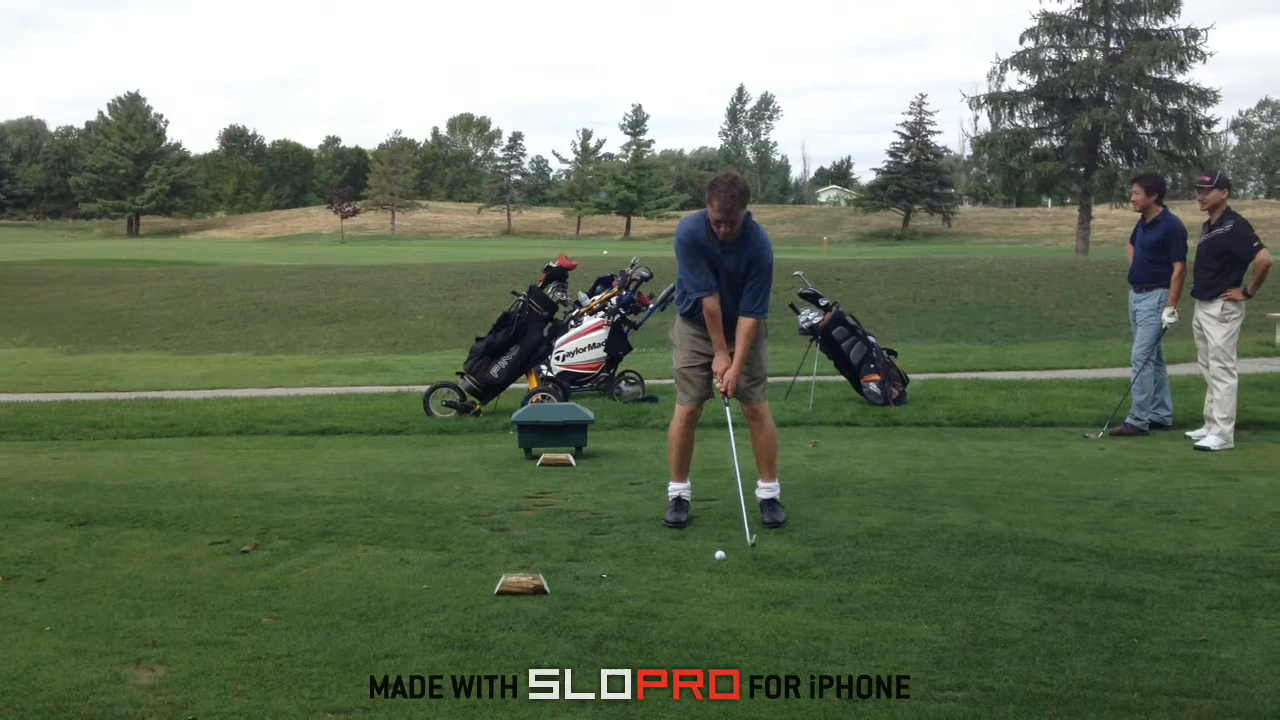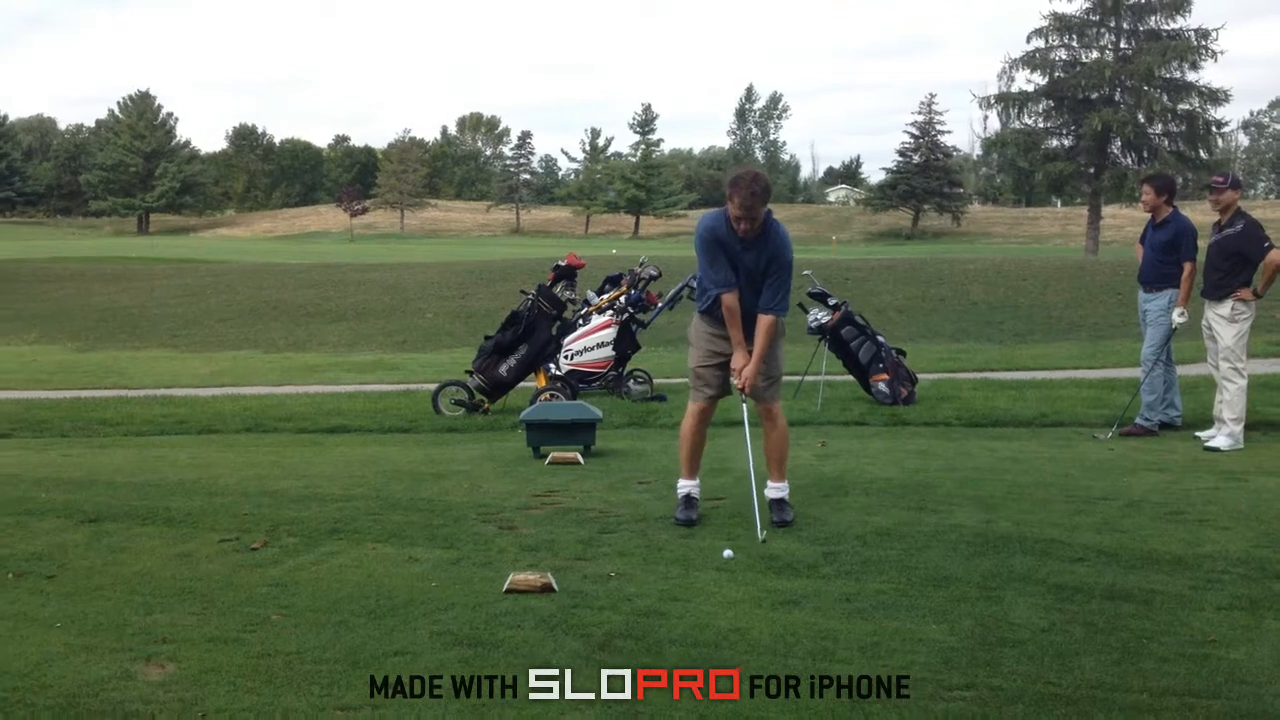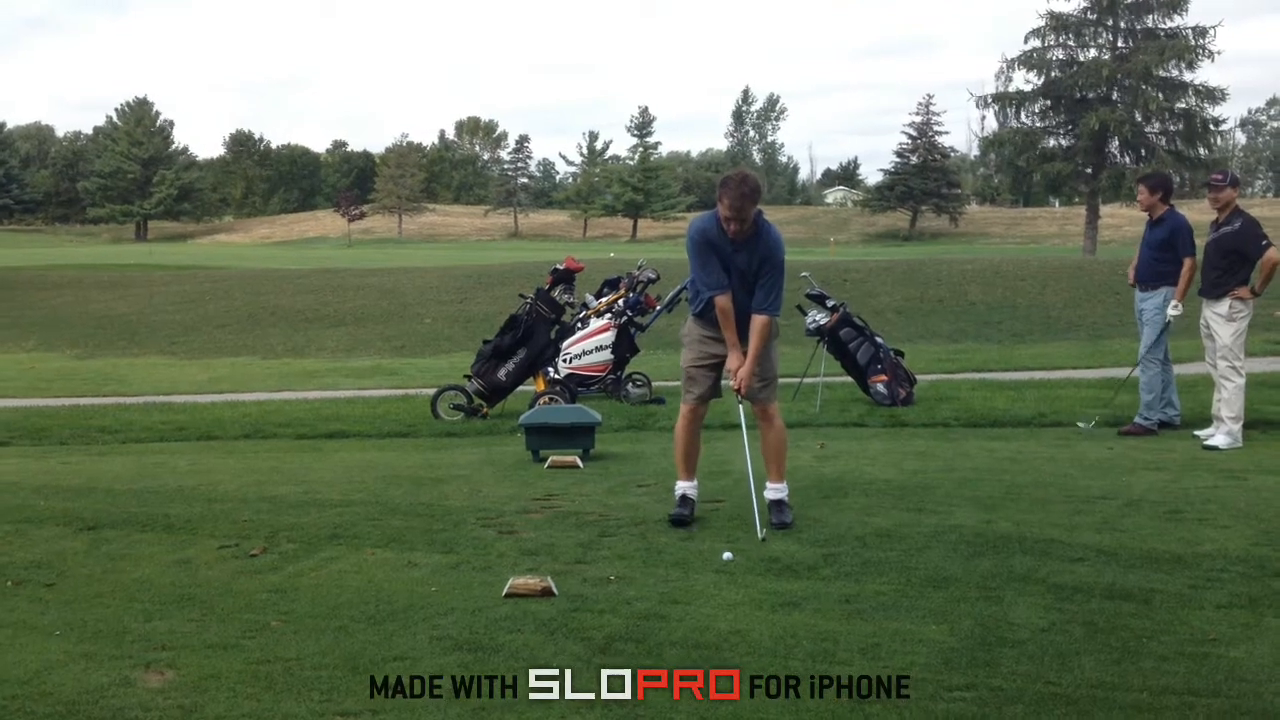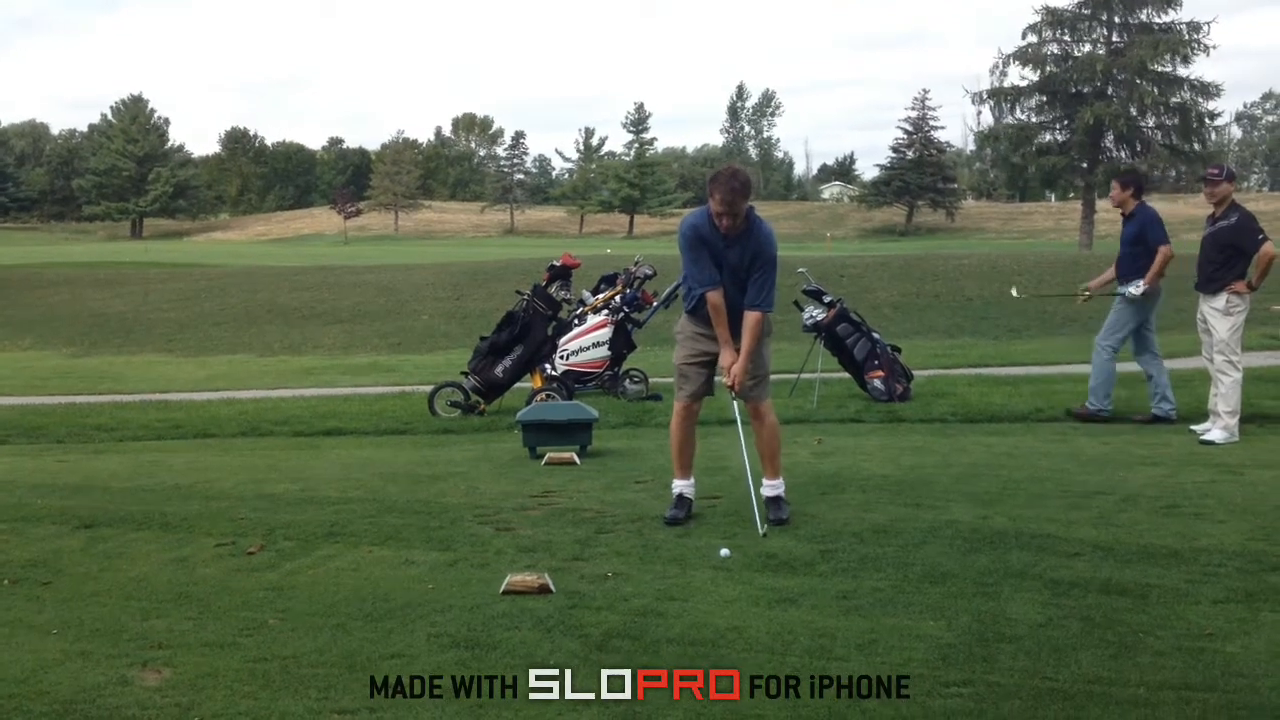
dt=0.5s
person 1, frame 1
left shoulder: (759, 244)
right shoulder: (689, 231)
left elbow: (751, 312)
right elbow: (707, 297)
left wrist: (736, 365)
right wrist: (718, 352)
left hip: (744, 328)
right hip: (695, 326)
left knee: (757, 409)
right knee: (687, 410)
left ankle: (768, 492)
right ankle: (678, 493)
person 1, frame 2
left shoulder: (779, 241)
right shoulder: (709, 228)
left elbow: (770, 310)
right elbow: (726, 294)
left wrist: (754, 362)
right wrist: (737, 349)
left hip: (761, 326)
right hip: (713, 324)
left knee: (771, 408)
right knee: (700, 407)
left ankle: (777, 492)
right ankle: (687, 490)
person 1, frame 3
left shoulder: (771, 241)
right shoulder: (700, 231)
left elbow: (764, 310)
right elbow: (719, 295)
left wrist: (749, 363)
right wrist: (732, 350)
left hip: (755, 327)
right hip: (707, 326)
left knee: (767, 409)
right knee: (691, 408)
left ankle: (777, 493)
right ankle: (686, 492)
person 1, frame 4
left shoulder: (762, 237)
right shoulder: (692, 228)
left elbow: (757, 306)
right elbow: (711, 292)
left wrist: (742, 359)
right wrist: (724, 348)
left hip: (748, 325)
right hip: (699, 324)
left knee: (759, 406)
right knee: (685, 406)
left ankle: (774, 489)
right ankle: (682, 490)
person 2, frame 1
left shoulder: (1235, 226)
right shoulder: (1207, 226)
left elbow: (1264, 259)
left wrist: (1247, 292)
right wrist: (1201, 302)
left hip: (1223, 308)
right hip: (1202, 306)
left knee: (1222, 370)
right knee: (1209, 370)
left ankle: (1223, 433)
right ankle: (1211, 425)
person 2, frame 2
left shoulder: (1246, 226)
right shoulder: (1217, 227)
left hip: (1233, 308)
right hip: (1211, 306)
left knee: (1232, 370)
right knee: (1219, 370)
left ankle: (1232, 434)
right ankle: (1221, 426)
person 2, frame 3
left shoulder: (1244, 224)
right shoulder: (1215, 225)
left wrist: (1255, 291)
left hip: (1230, 306)
right hip: (1209, 305)
left knee: (1230, 369)
right knee: (1217, 369)
left ankle: (1231, 432)
right ankle: (1219, 425)
person 2, frame 4
left shoulder: (1240, 218)
right shoulder: (1211, 219)
left elbow: (1268, 251)
left wrist: (1252, 285)
left hip: (1227, 301)
right hip: (1206, 299)
left knee: (1227, 363)
right knee: (1213, 363)
left ankle: (1228, 427)
right ankle: (1216, 419)
person 3, frame 1
left shoulder: (1172, 226)
right shoulder: (1143, 222)
left elbow: (1179, 269)
left wrist: (1171, 307)
left hip: (1155, 298)
right hip: (1135, 295)
left knee: (1141, 357)
right knee: (1152, 357)
left ankle: (1138, 420)
right ankle: (1161, 415)
person 3, frame 2
left shoulder: (1182, 226)
right shoulder: (1153, 222)
left elbow: (1189, 269)
right elbow: (1140, 245)
left wrist: (1181, 307)
left hip: (1165, 298)
right hip: (1145, 296)
left knee: (1151, 357)
right knee: (1162, 359)
left ankle: (1148, 421)
right ankle: (1170, 415)
person 3, frame 3
left shoulder: (1177, 223)
right shoulder: (1152, 222)
left elbow: (1189, 264)
left wrist: (1177, 301)
right wrist: (1134, 268)
left hip: (1161, 296)
right hip: (1142, 294)
left knee: (1149, 356)
right knee: (1158, 357)
left ankle: (1147, 420)
right ankle: (1168, 414)
person 3, frame 4
left shoulder: (1147, 216)
right shoulder: (1130, 218)
left elbow: (1166, 252)
left wrist: (1147, 282)
right wrist: (1096, 284)
left hip: (1137, 292)
right hip: (1135, 292)
left knee: (1105, 345)
right knee: (1147, 351)
left ankle: (1097, 406)
right ankle: (1164, 409)
